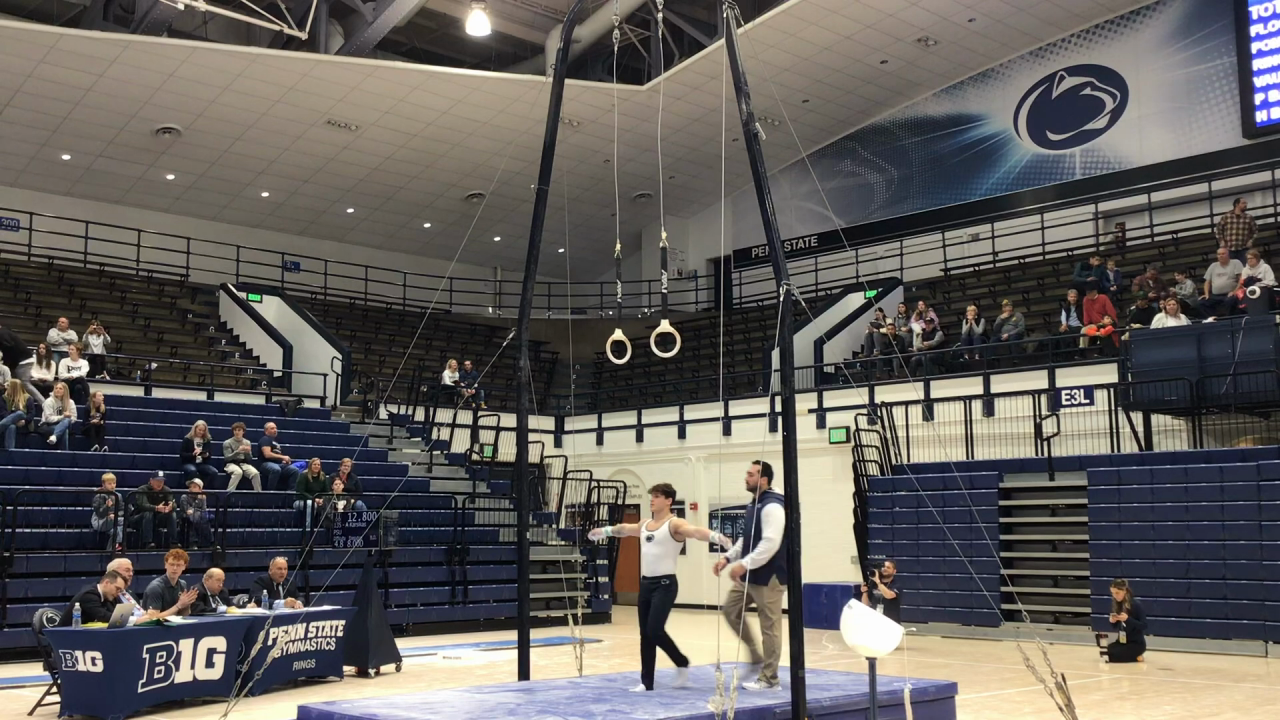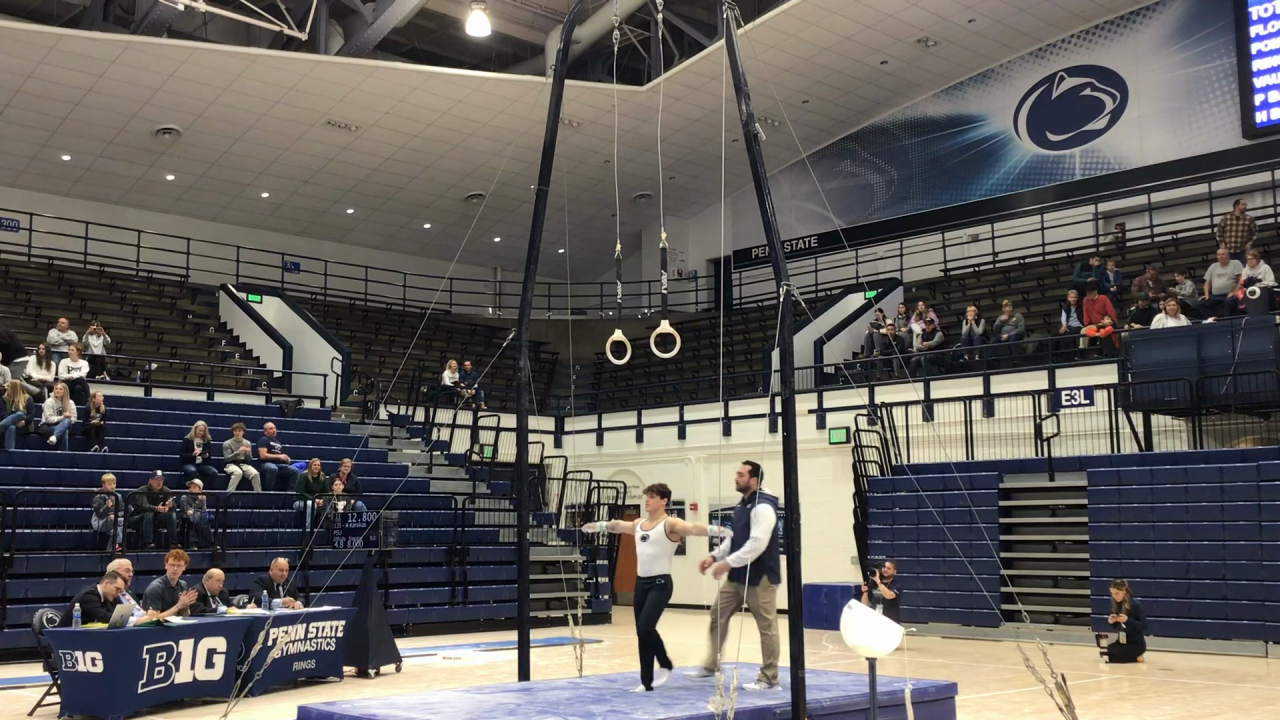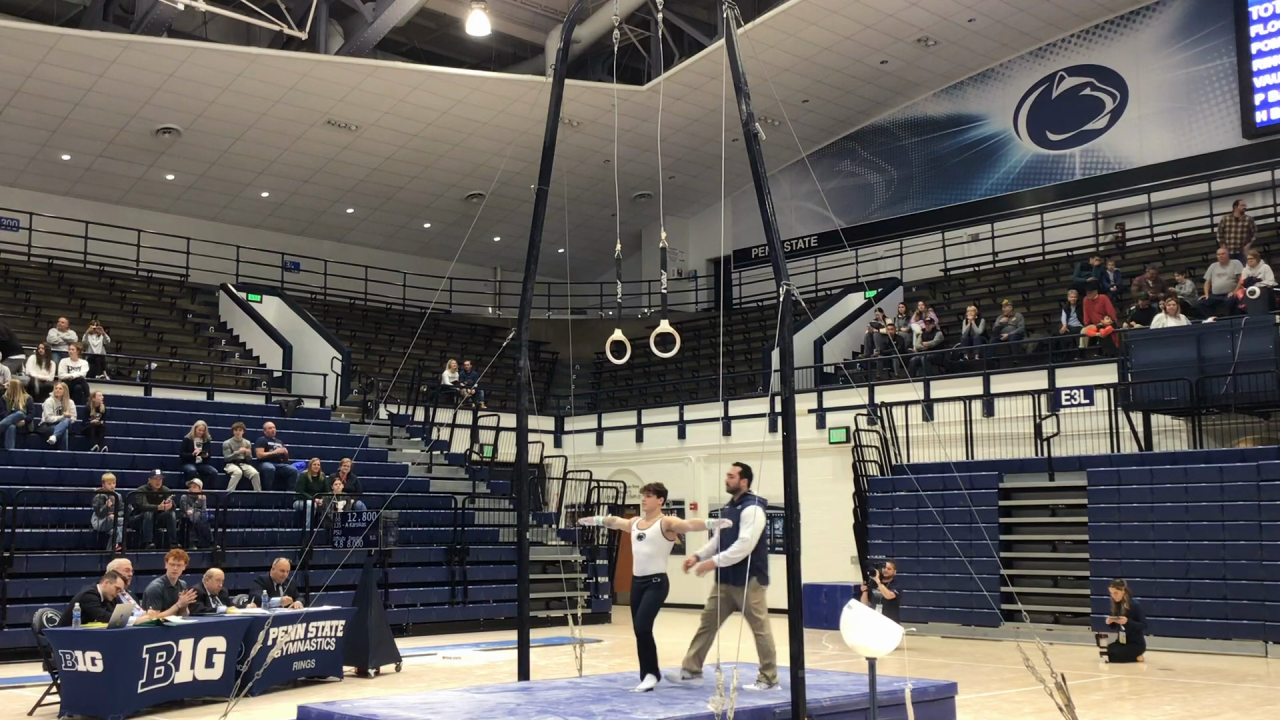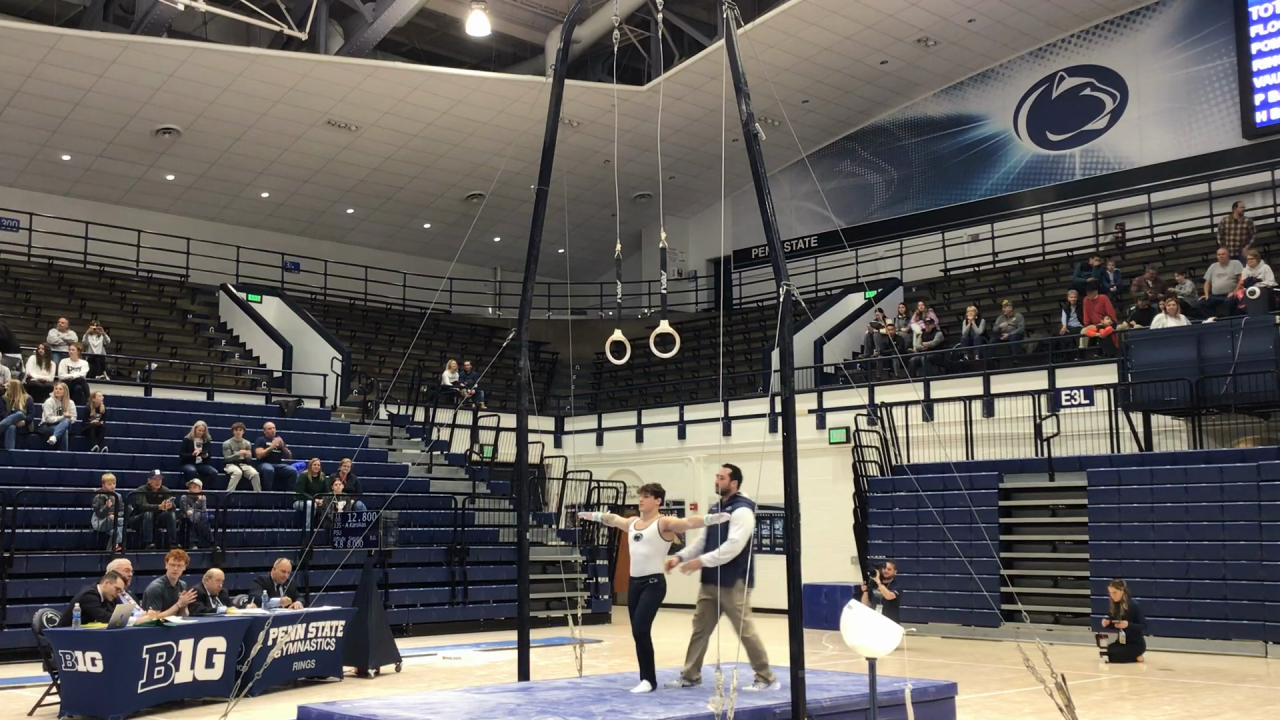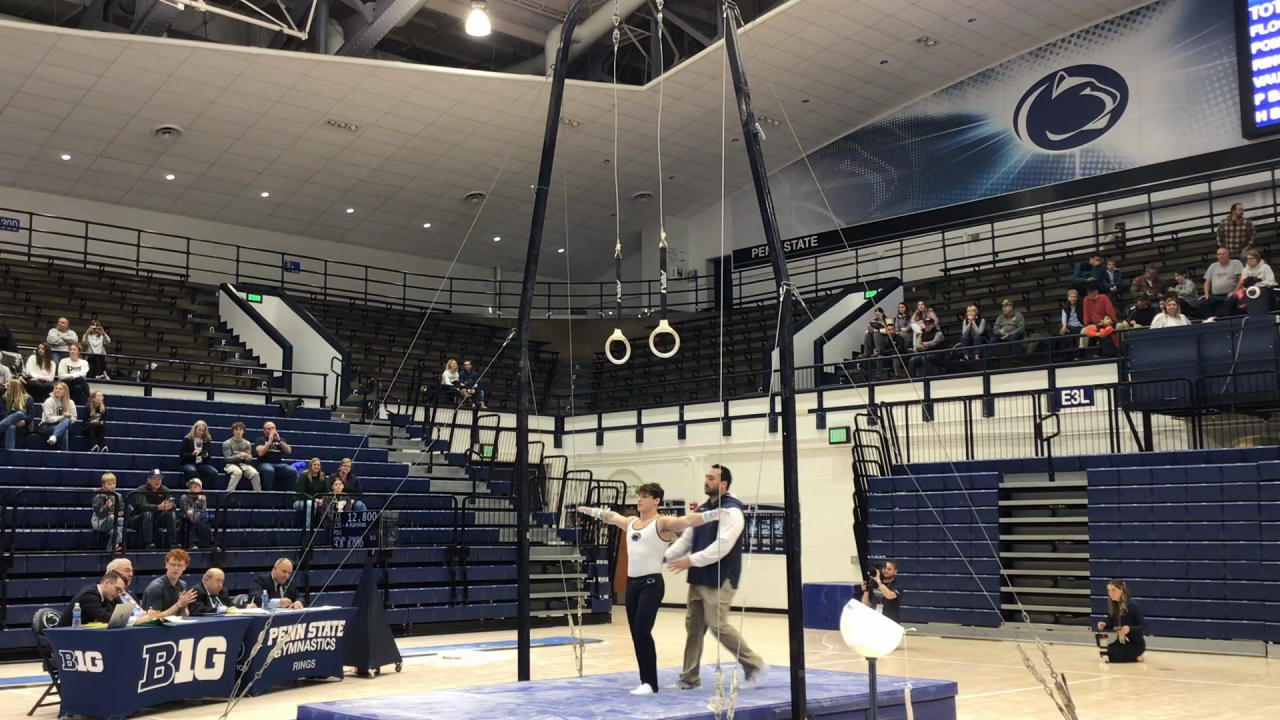
dt=0.1s
person 1, frame 1
left shoulder: (772, 506)
right shoulder: (752, 505)
left elbow: (770, 544)
left wrist: (744, 565)
right wrist: (728, 558)
left hip: (769, 576)
right hip: (751, 575)
left knee: (770, 625)
right knee: (730, 610)
left ankle: (768, 677)
right ankle: (757, 656)
person 1, frame 2
left shoulder: (763, 507)
right shoulder: (742, 506)
left elbow: (757, 544)
left wrist: (728, 563)
right wrist: (714, 557)
left hip: (760, 577)
right hip: (738, 577)
left knee: (766, 626)
right knee: (718, 615)
left ankle: (769, 678)
right ankle: (711, 666)
person 1, frame 3
left shoulder: (752, 509)
right shoulder: (729, 507)
left elbow: (745, 545)
right elbow: (718, 539)
left wrist: (714, 562)
right wrist: (699, 556)
left hip: (749, 578)
right hip: (728, 578)
left knee: (758, 626)
right knee: (708, 621)
left ankle: (769, 679)
right ankle: (691, 669)
person 1, frame 4
left shoulder: (741, 511)
right shoulder: (716, 509)
left elbow: (732, 547)
right elbow: (703, 540)
left wrist: (701, 561)
right wrist: (680, 557)
left hip: (734, 580)
right hip: (712, 580)
left knee: (744, 629)
right knee: (700, 626)
left ankle: (766, 678)
right ankle: (690, 676)
person 1, frame 5
left shoulder: (731, 511)
right shoulder: (701, 510)
left elbow: (722, 546)
right elbow: (685, 539)
left wrist: (691, 560)
right wrist: (664, 557)
left hip: (721, 579)
right hip: (699, 578)
left knee: (718, 625)
right knee: (693, 627)
left ankle: (755, 666)
right ankle: (689, 678)
person 2, frame 1
left shoulder: (674, 524)
right shoulder: (644, 525)
left elbow: (696, 531)
right elbow: (623, 529)
left wrist: (717, 537)
right wrist: (604, 531)
left hip: (665, 583)
right hip: (646, 583)
left knee: (654, 630)
right knee: (645, 633)
left ankle: (681, 663)
right ankle: (647, 681)
person 2, frame 2
left shoulder: (670, 524)
right shoulder: (639, 524)
left elbow: (693, 527)
right elbow: (618, 525)
left wrist: (715, 530)
right wrist: (598, 526)
left hip: (660, 583)
right hip: (641, 583)
left knee: (647, 628)
right knee: (641, 633)
left ankle: (665, 665)
right ankle: (646, 681)
person 2, frame 3
left shoulder: (666, 523)
right shoulder: (635, 523)
left elbow: (690, 525)
right elbow: (614, 521)
left wrist: (714, 523)
right wrist: (595, 519)
left hip: (656, 582)
right hip: (637, 582)
left knee: (642, 627)
right knee: (640, 630)
left ankle: (653, 673)
right ankle: (646, 677)
person 2, frame 4
left shoulder: (664, 523)
right shoulder: (632, 523)
left elbow: (688, 523)
right elbow: (612, 518)
left wrist: (713, 518)
right wrist: (593, 515)
left hip: (653, 583)
right hip: (634, 582)
left knee: (641, 629)
right knee: (638, 632)
left ankle: (648, 680)
right ankle: (646, 680)
person 2, frame 5
left shoulder: (662, 523)
right shoulder: (630, 522)
left elbow: (687, 521)
right elbow: (611, 516)
left wrist: (711, 514)
right wrist: (592, 511)
left hip: (651, 583)
right hip: (632, 582)
left knee: (642, 632)
right knee: (636, 635)
left ankle: (651, 683)
right ankle: (645, 681)
